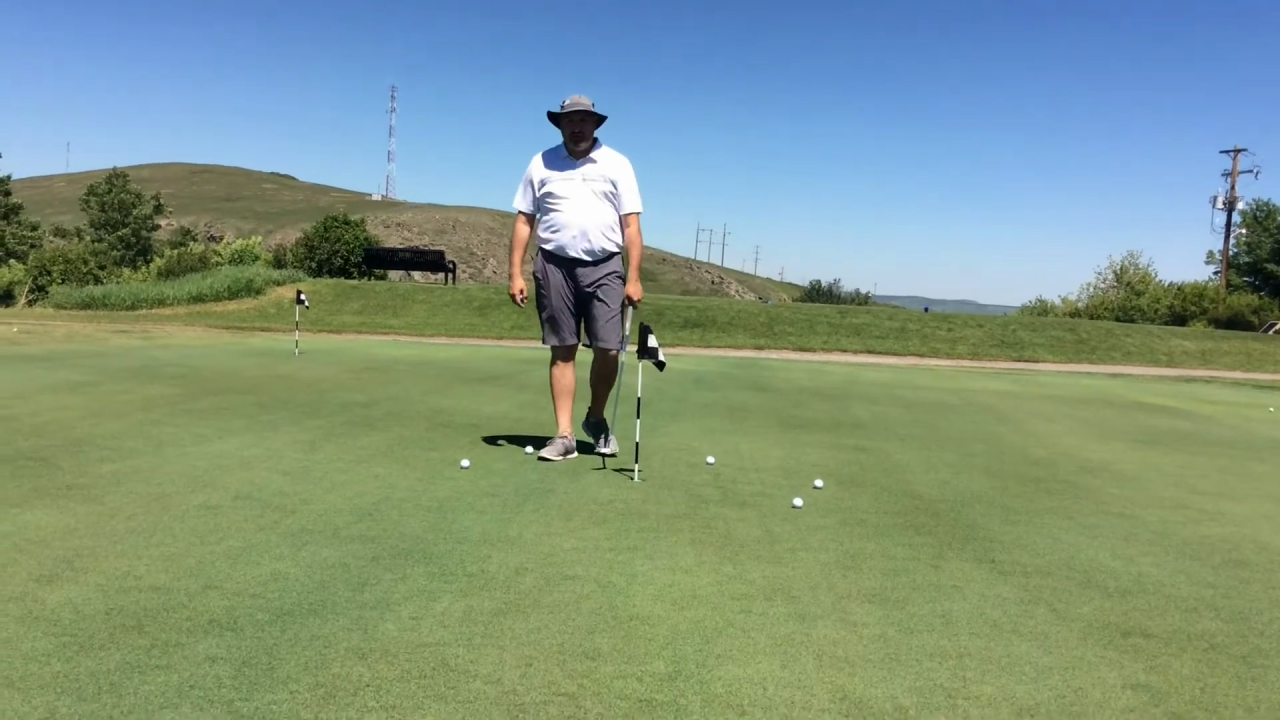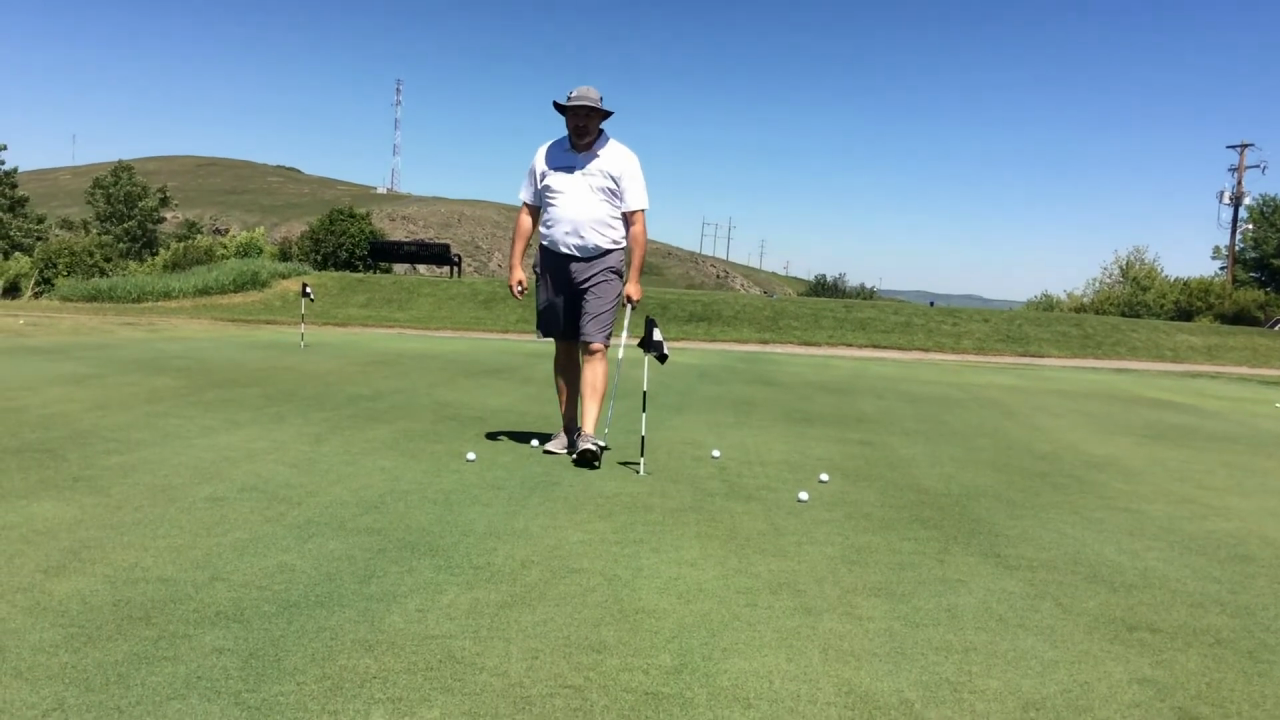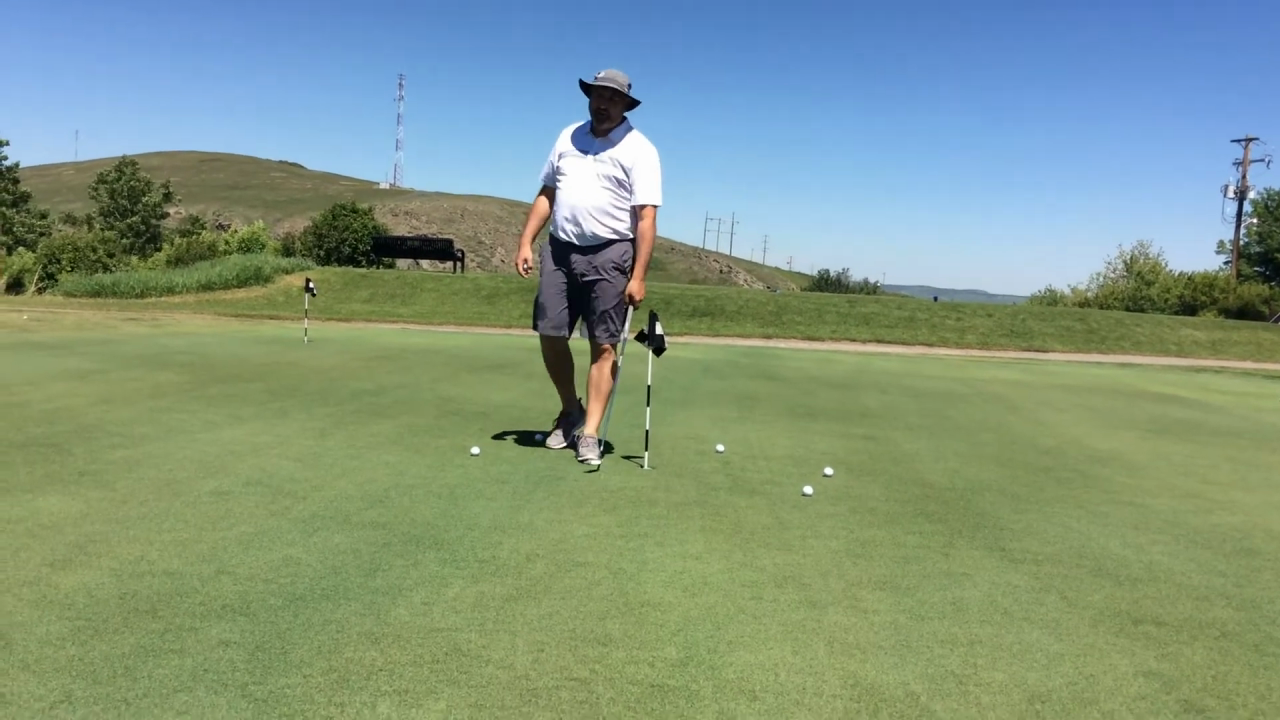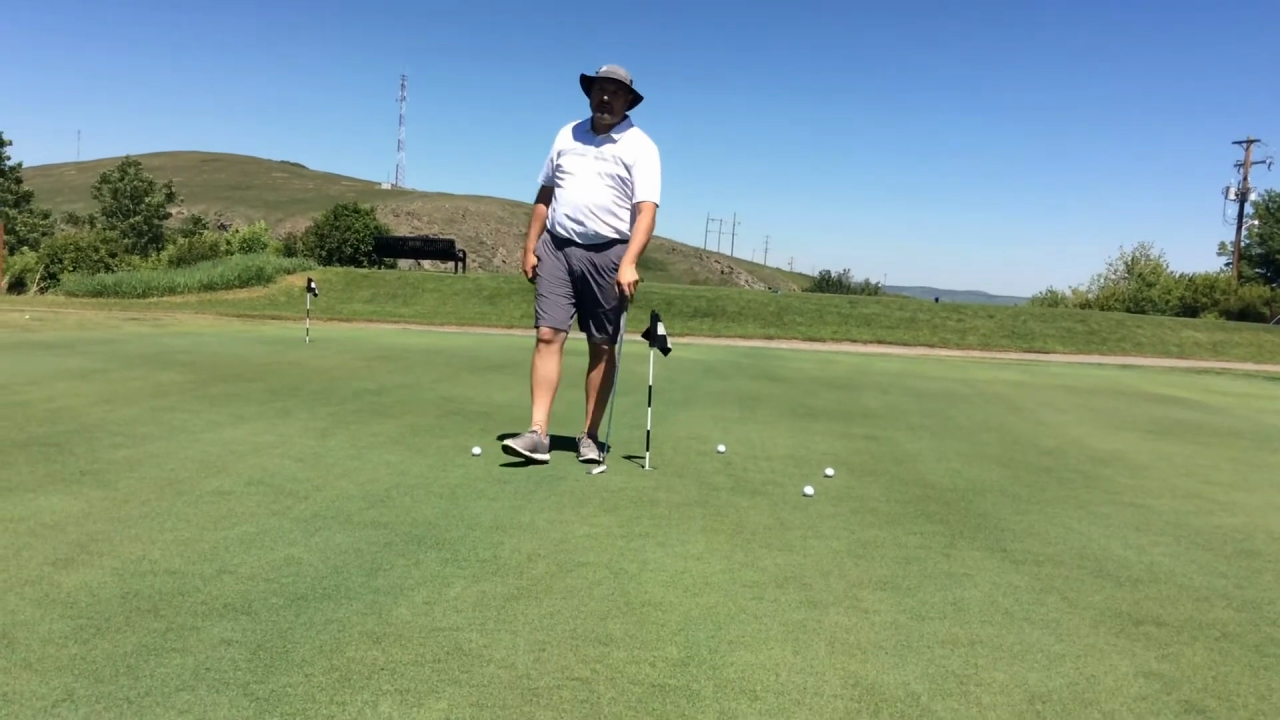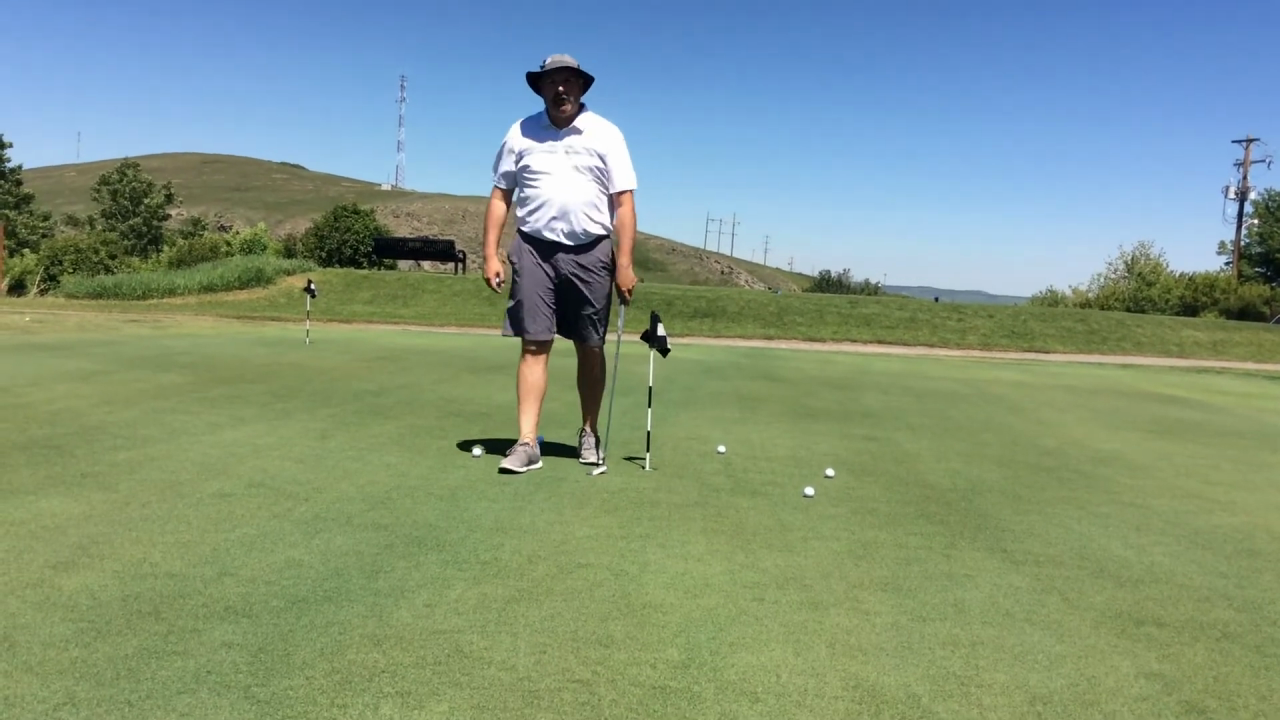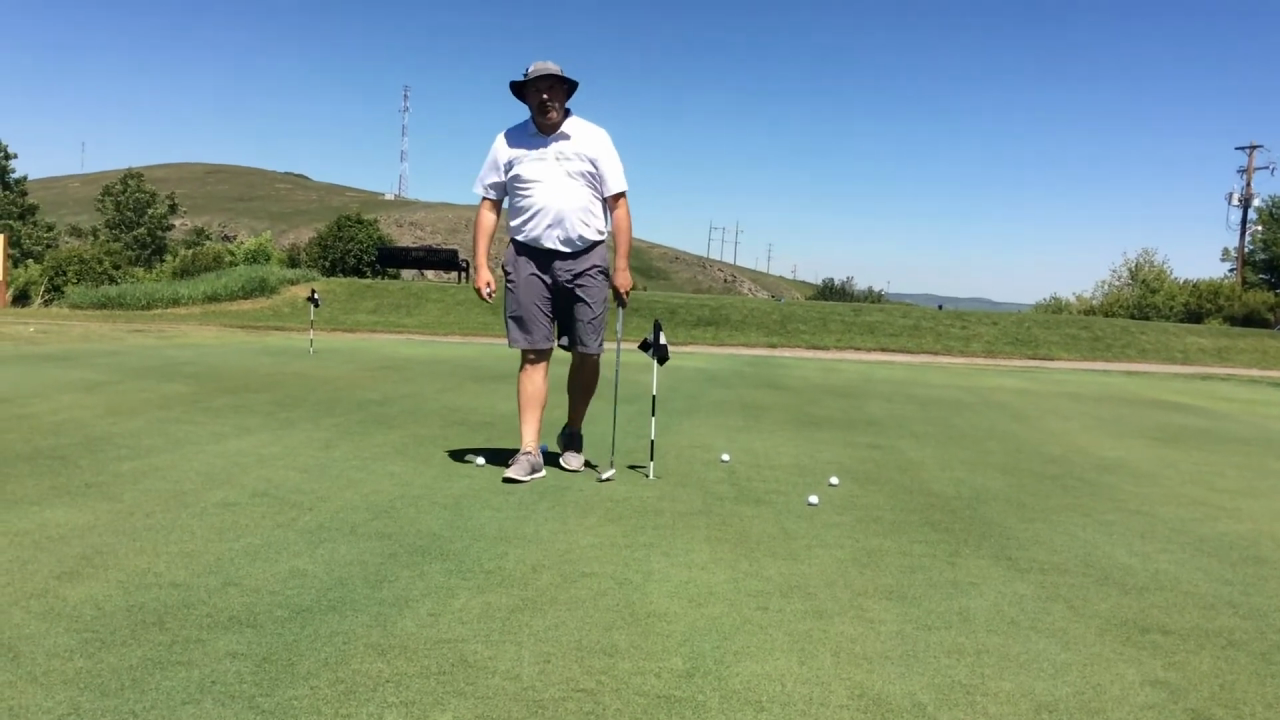
dt=0.5s
person 1, frame 1
left shoulder: (617, 164)
right shoulder: (541, 164)
left elbow: (631, 224)
right elbow: (524, 221)
left wrist: (634, 277)
right wrist: (516, 272)
left hip: (605, 268)
right hip: (556, 266)
left knee: (607, 350)
right knee: (562, 351)
left ankle: (596, 417)
right ankle: (564, 435)
person 1, frame 2
left shoulder: (622, 159)
right shoulder: (546, 155)
left elbow: (636, 223)
right elbow: (528, 212)
left wrist: (634, 278)
right wrist: (516, 263)
left hip: (603, 264)
right hip: (555, 261)
left knee: (594, 347)
right knee: (565, 347)
left ankle: (587, 434)
right ankle: (567, 428)
person 1, frame 3
left shoulder: (640, 150)
right shoulder: (568, 138)
left elbow: (646, 216)
right elbow: (546, 194)
left wrist: (638, 276)
right wrist: (525, 242)
left hip: (609, 255)
right hip: (559, 250)
left knee: (603, 345)
right knee: (550, 337)
left ankle: (589, 434)
right ankle: (571, 409)
person 1, frame 4
left shoulder: (640, 147)
right shoulder: (567, 135)
left elbow: (646, 210)
right elbow: (545, 196)
left wrist: (629, 262)
right wrist: (530, 247)
left hip: (608, 254)
right hip: (557, 248)
left knee: (601, 347)
right knee: (548, 336)
left ankle: (589, 434)
right ankle: (538, 432)
person 1, frame 5
left shoulder: (606, 134)
right shoulder: (520, 133)
left elbow: (624, 202)
right elbow: (500, 195)
left wrist: (625, 263)
right wrist: (491, 254)
left hip: (590, 253)
right hip: (534, 250)
left knee: (590, 347)
right knee: (534, 345)
left ankle: (589, 432)
right ankle: (527, 442)
person 1, frame 6
left shoulder: (594, 138)
right shoulder: (507, 143)
left elbow: (618, 205)
right elbow: (489, 206)
left wrist: (622, 266)
right wrist: (481, 265)
left hip: (586, 260)
right hip: (529, 259)
left knee: (587, 353)
right knee: (533, 355)
left ankle: (572, 432)
right ankle: (530, 451)
